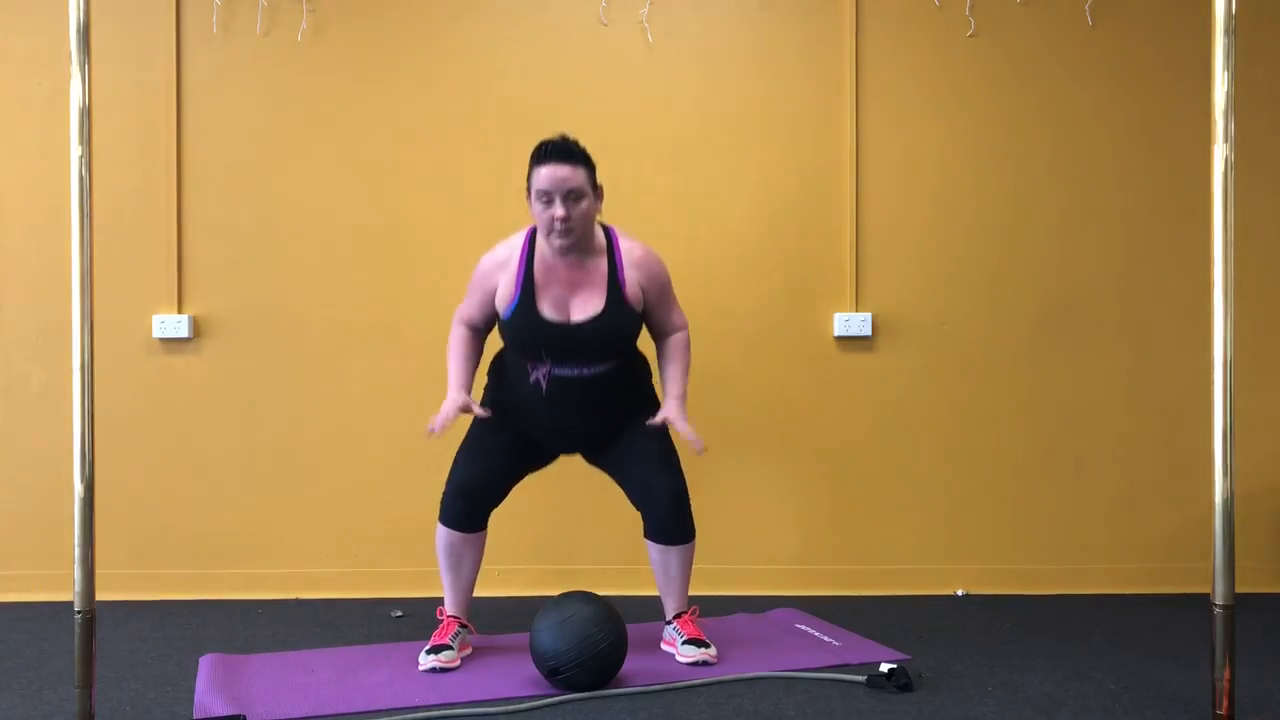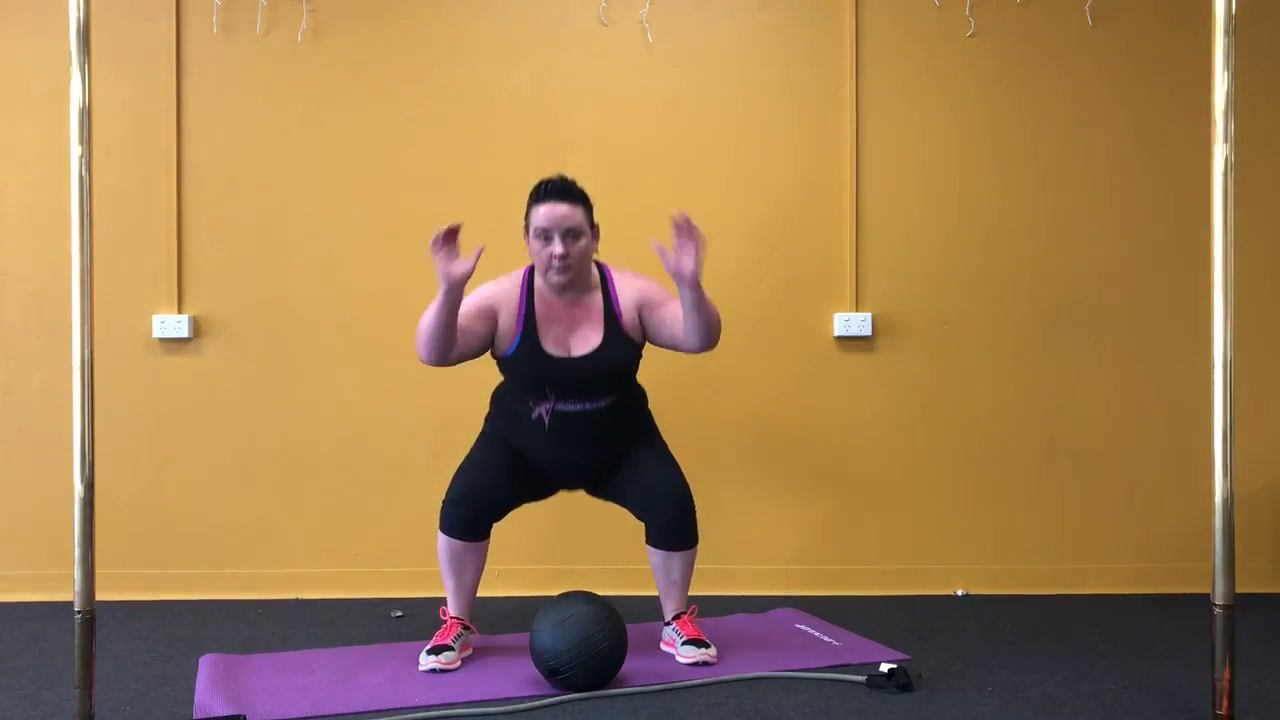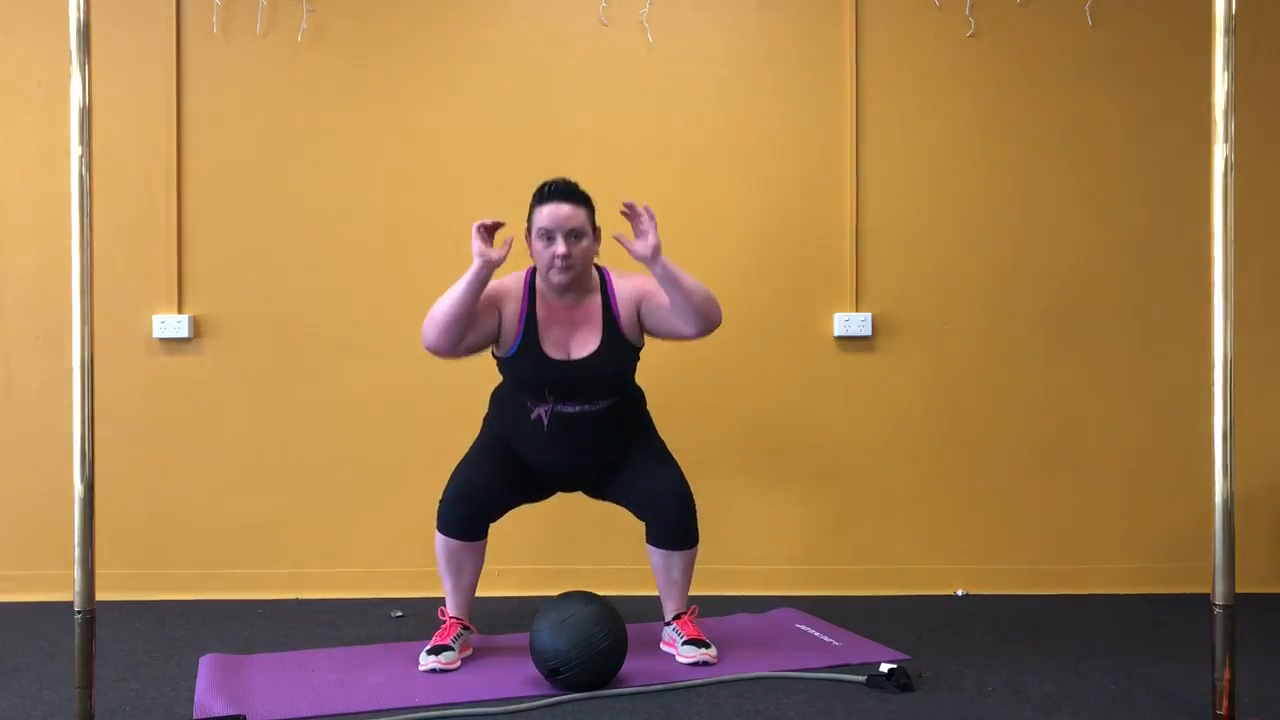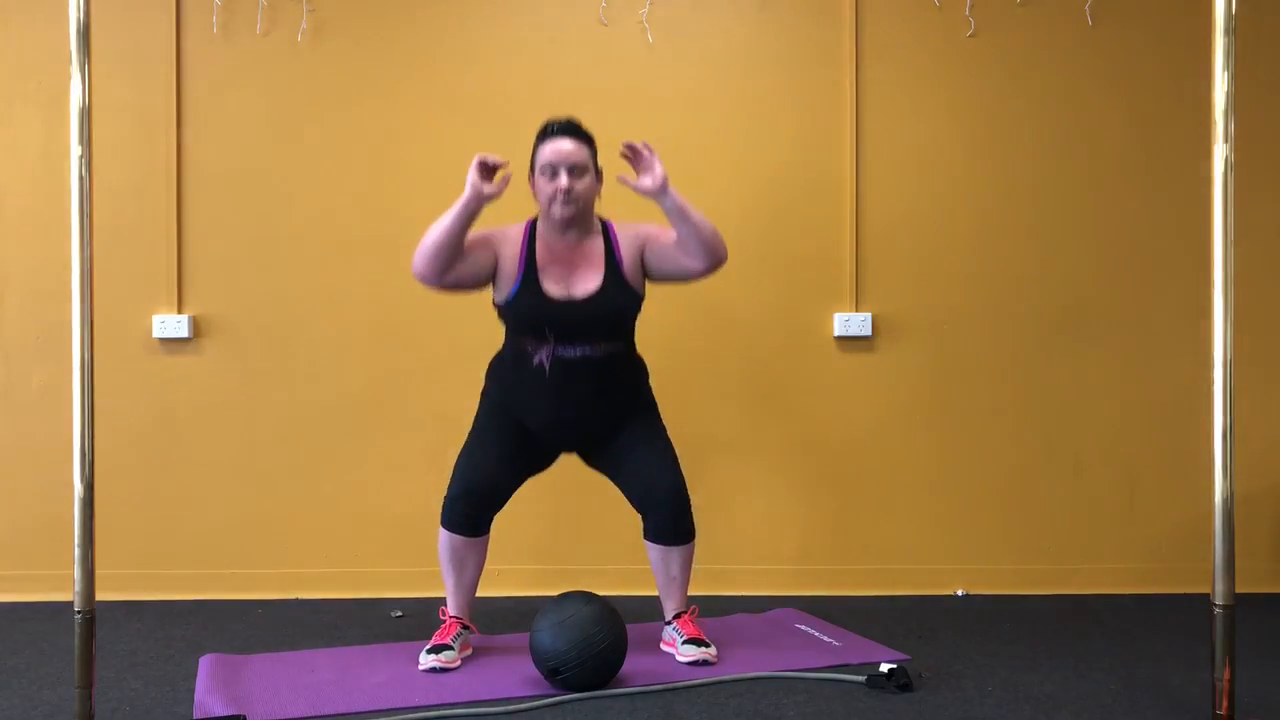
dt=0.2s
person 1, frame 1
left shoulder: (636, 262)
right shoulder: (504, 262)
left elbow: (673, 331)
right elbow: (467, 327)
left wrist: (674, 401)
right wrist: (457, 388)
left hip: (620, 417)
right hip: (520, 416)
left knee: (668, 497)
right knee: (463, 495)
left ankle: (679, 622)
right ankle: (454, 625)
person 1, frame 2
left shoulder: (631, 294)
right shoulder: (502, 299)
left elbow: (701, 338)
right elbow: (432, 352)
left wrist: (690, 280)
right wrist: (451, 284)
left hip: (620, 445)
right hip: (521, 448)
left knee: (673, 505)
right knee: (463, 504)
left ankle: (678, 624)
right ankle: (456, 628)
person 1, frame 3
left shoulder: (628, 296)
right shoulder: (506, 300)
left elbow: (703, 322)
right elbow: (437, 342)
left wrist: (658, 262)
right wrist: (478, 272)
left hip: (618, 447)
right hip: (519, 448)
left knee: (673, 505)
right knee: (460, 504)
left ankle: (678, 622)
right ankle: (455, 627)
person 1, frame 4
left shoulder: (631, 245)
right shoulder: (505, 248)
left elbow: (710, 257)
right elbow: (428, 270)
left wrist: (665, 194)
right wrist: (470, 200)
left hip: (618, 413)
right hip: (520, 413)
left knee: (668, 499)
right knee: (467, 497)
left ankle: (679, 621)
right ankle: (455, 625)
